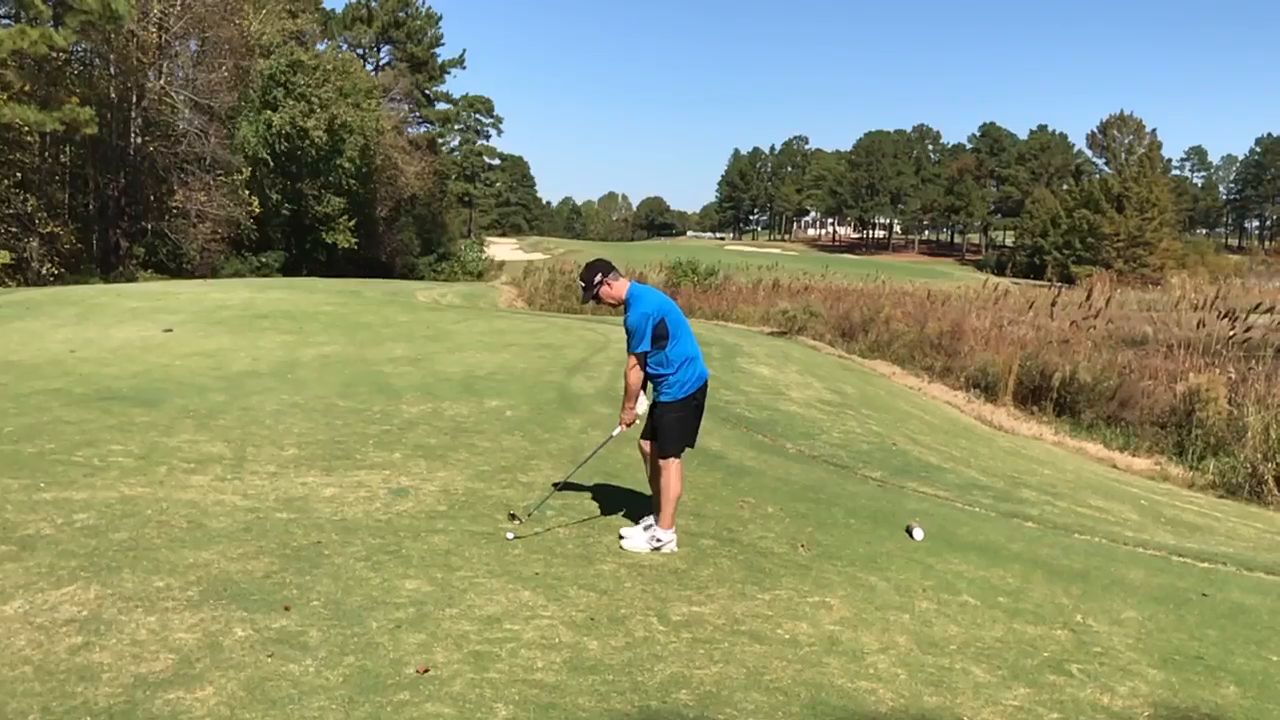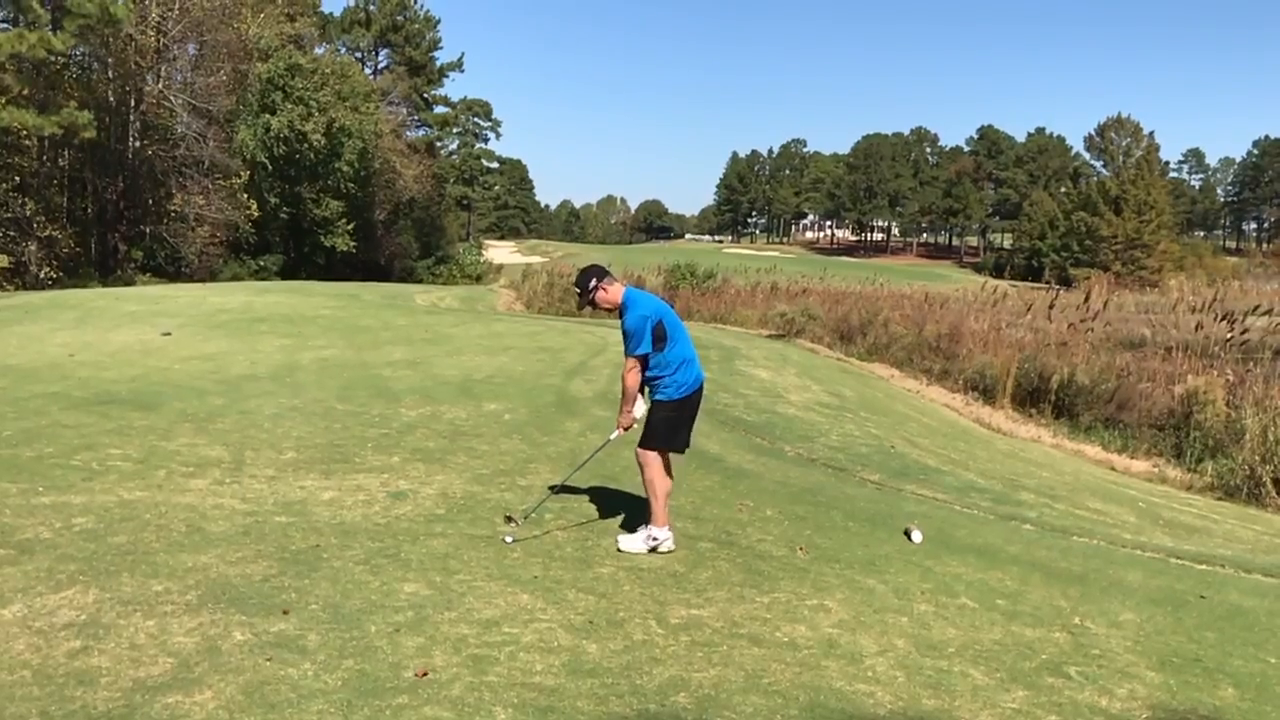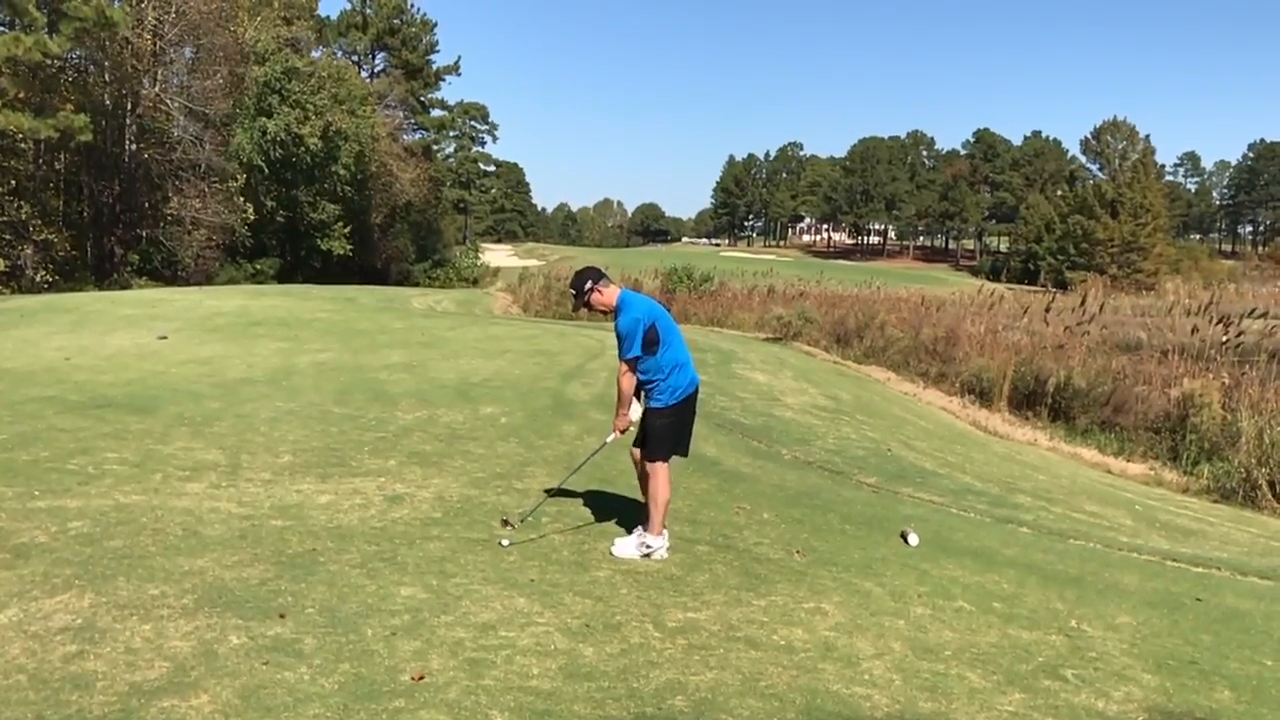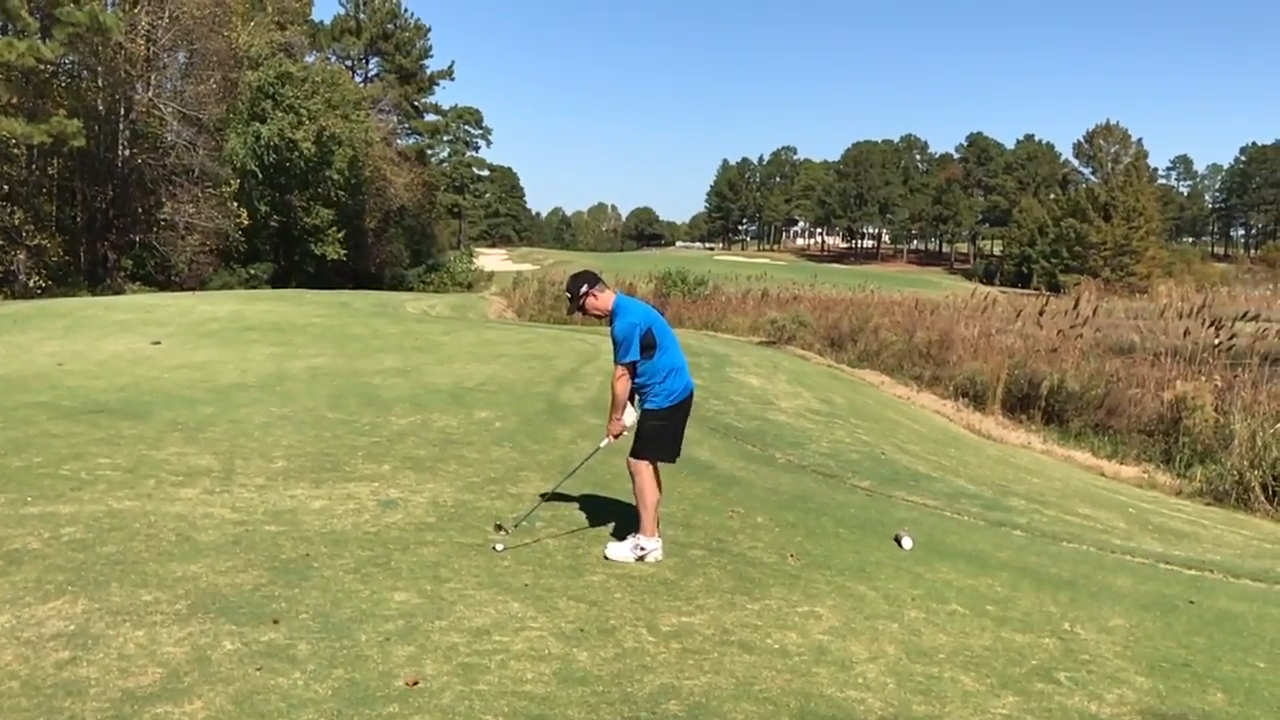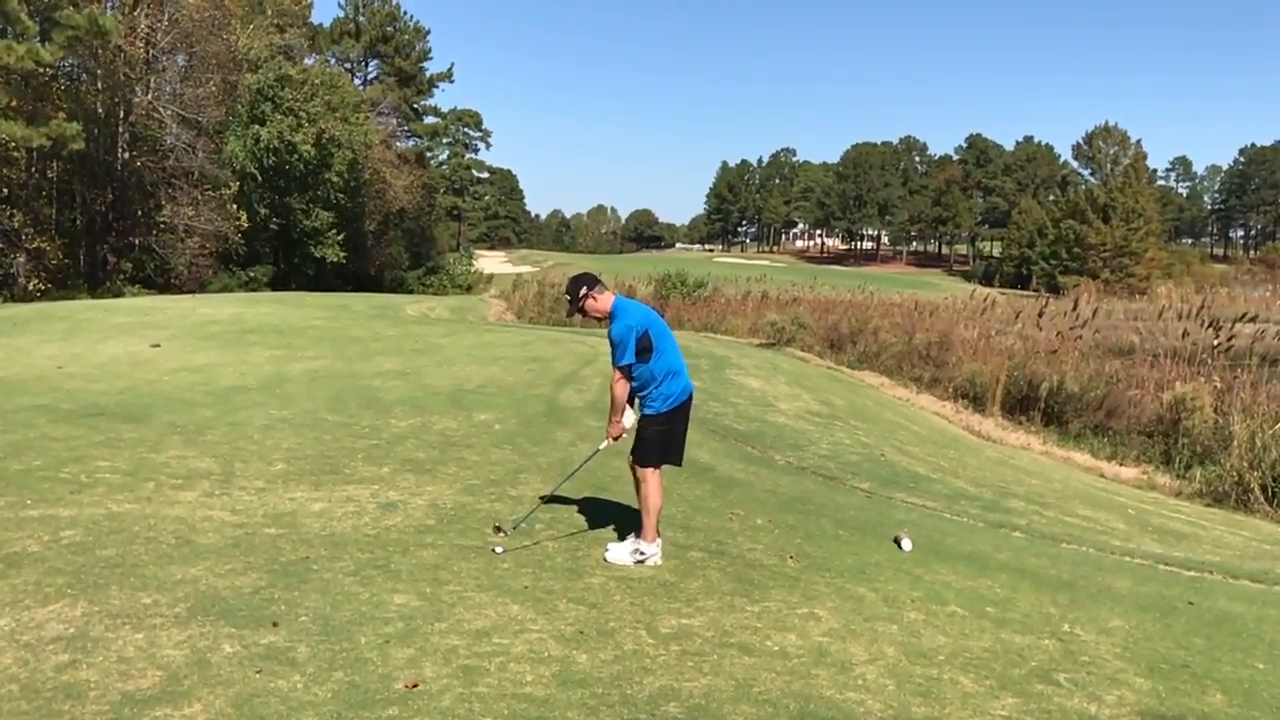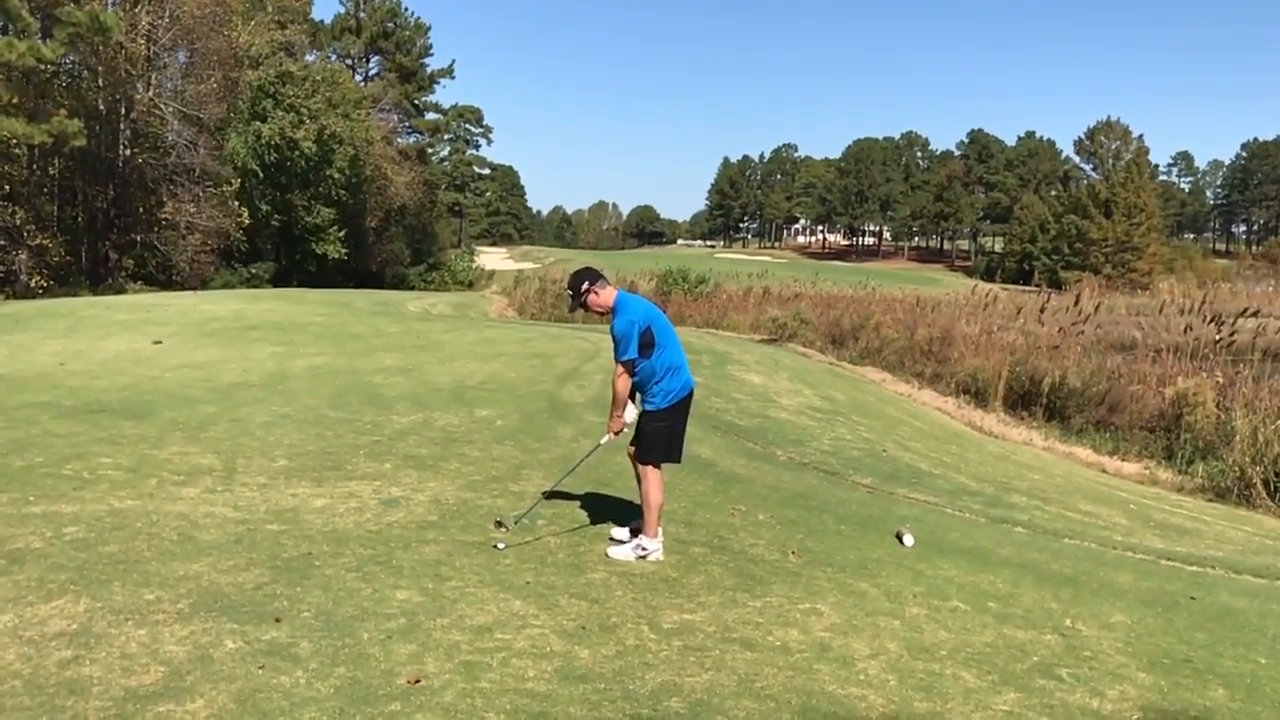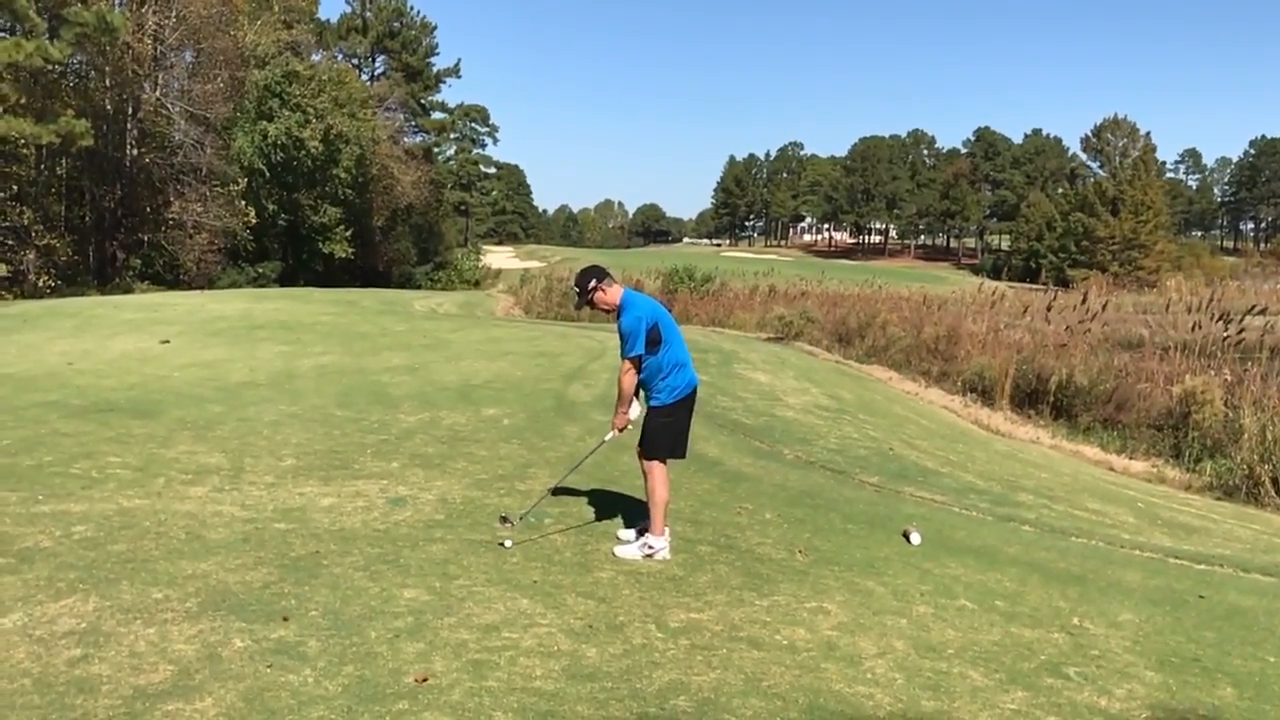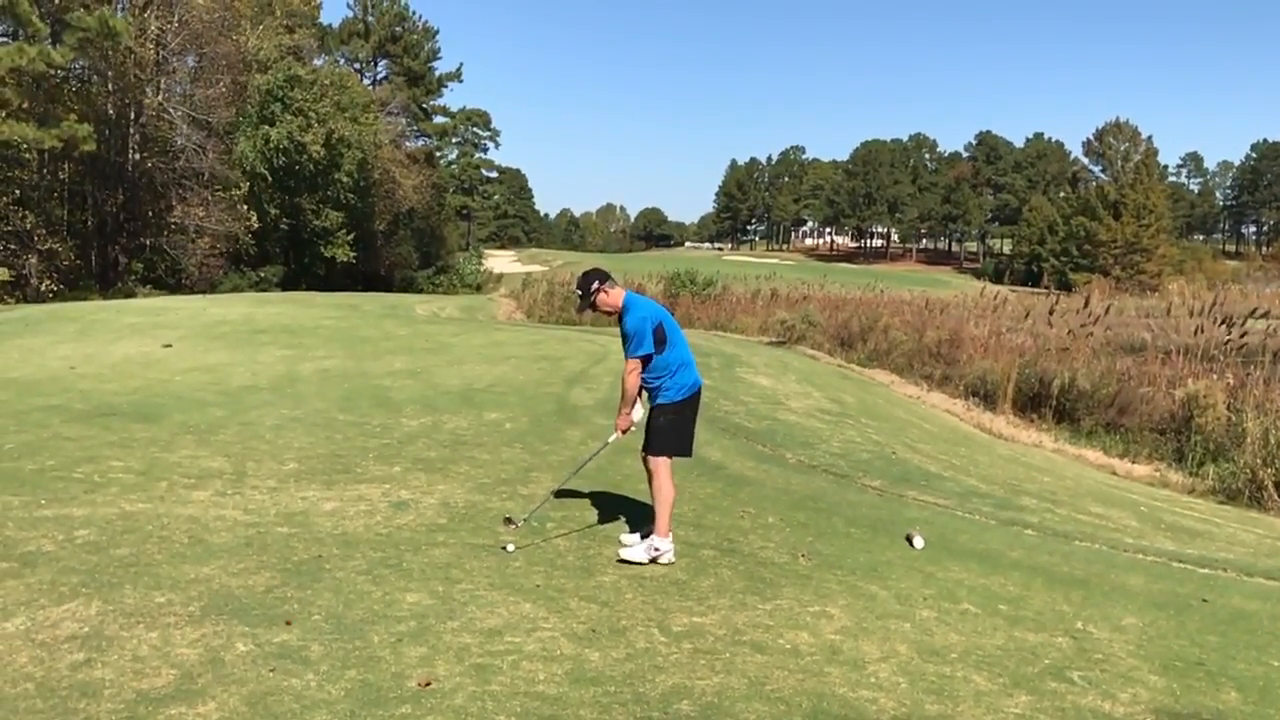
dt=0.3s
person 1, frame 1
left shoulder: (639, 309)
right shoulder: (640, 297)
left elbow: (635, 366)
right elbow: (644, 361)
left wrist: (627, 407)
right wrist: (635, 402)
left hip: (681, 386)
right hip: (674, 383)
left knee: (667, 457)
right knee: (649, 446)
left ankle: (664, 534)
right ankle: (658, 518)
person 1, frame 2
left shoulder: (637, 312)
right shoulder: (635, 303)
left elbow: (633, 368)
right elbow: (642, 364)
left wrist: (625, 411)
right wrist: (636, 401)
left hip: (677, 387)
right hip: (674, 385)
left knee: (648, 453)
right knee: (658, 455)
left ankle: (660, 532)
right ankle: (659, 526)
person 1, frame 3
left shoulder: (630, 315)
right shoulder: (631, 305)
left elbow: (627, 372)
right elbow: (637, 367)
left wrist: (622, 414)
right wrist: (633, 404)
left hip: (671, 392)
right hip: (669, 390)
left knee: (655, 463)
right knee: (641, 455)
left ankle: (654, 540)
right ankle: (654, 528)
person 1, frame 4
left shoulder: (626, 320)
right shoulder: (627, 309)
left elbow: (622, 375)
right elbow: (632, 371)
left wrist: (615, 418)
right wrist: (625, 411)
left hip: (666, 395)
right hip: (665, 393)
left knee: (640, 462)
right knee: (646, 463)
left ankle: (647, 542)
right ankle: (649, 534)
person 1, frame 5
left shoulder: (623, 323)
right shoulder: (626, 310)
left elbow: (620, 379)
left wrist: (614, 421)
right wrist: (627, 410)
left hip: (664, 399)
right hip: (666, 396)
left knee: (646, 469)
right knee: (641, 465)
left ankle: (648, 547)
right ankle: (648, 536)
person 1, frame 6
left shoulder: (625, 318)
right shoulder: (630, 305)
left elbow: (622, 374)
left wrist: (616, 416)
right wrist: (628, 405)
left hip: (665, 395)
right hip: (666, 391)
left knee: (648, 465)
right knee: (637, 454)
left ankle: (649, 543)
right ankle: (649, 526)
person 1, frame 7
left shoulder: (632, 315)
right shoulder: (633, 304)
left elbow: (629, 370)
right elbow: (638, 366)
left wrist: (620, 412)
right wrist: (630, 404)
left hip: (670, 392)
right hip: (669, 389)
left knee: (653, 462)
right knee: (647, 456)
left ankle: (656, 541)
right ankle: (656, 525)
person 1, frame 8
left shoulder: (637, 315)
right shoulder: (630, 312)
left elbow: (633, 371)
right elbow: (639, 368)
left wrist: (624, 413)
right wrist: (634, 404)
left hip: (675, 392)
right hip: (665, 392)
left knee: (659, 461)
right knee: (650, 457)
left ankle: (661, 542)
right ankle: (658, 529)
